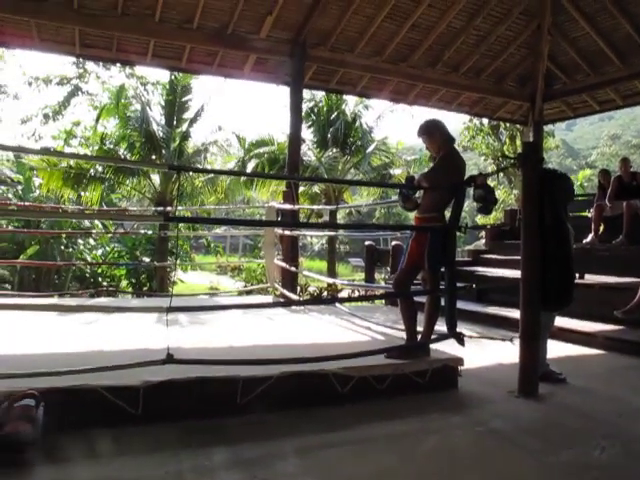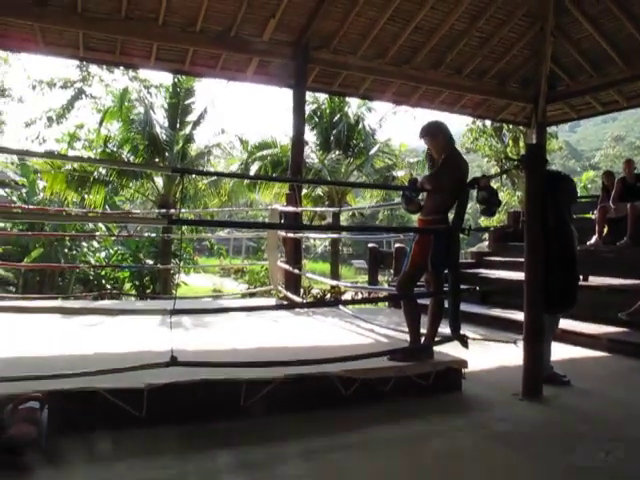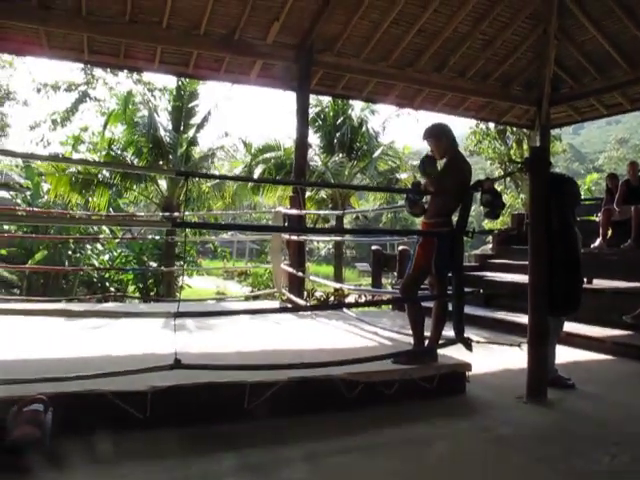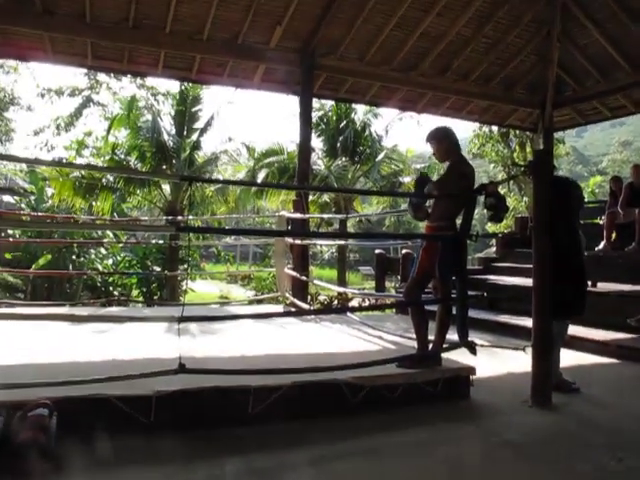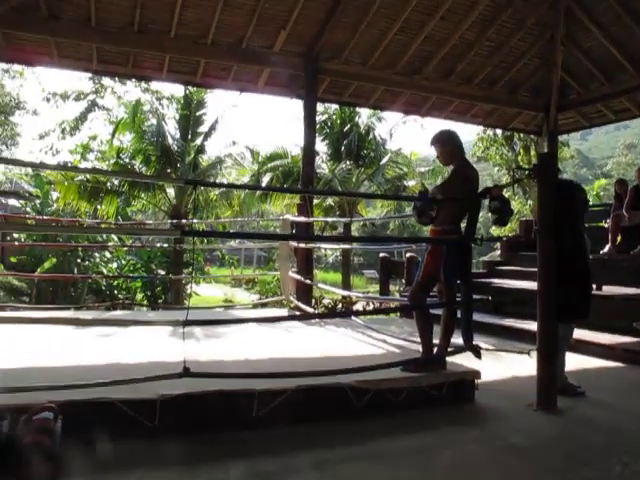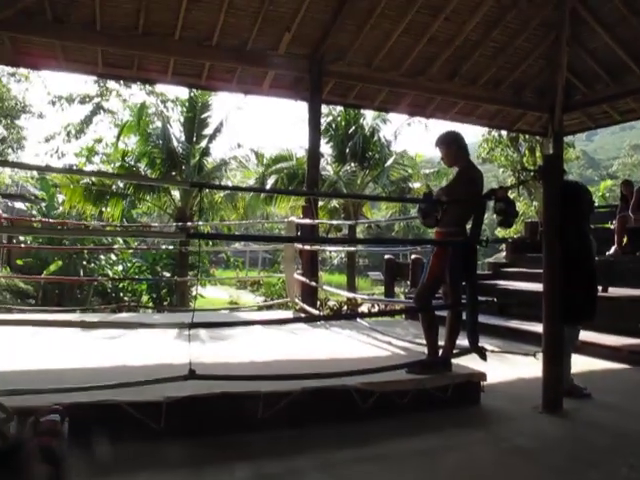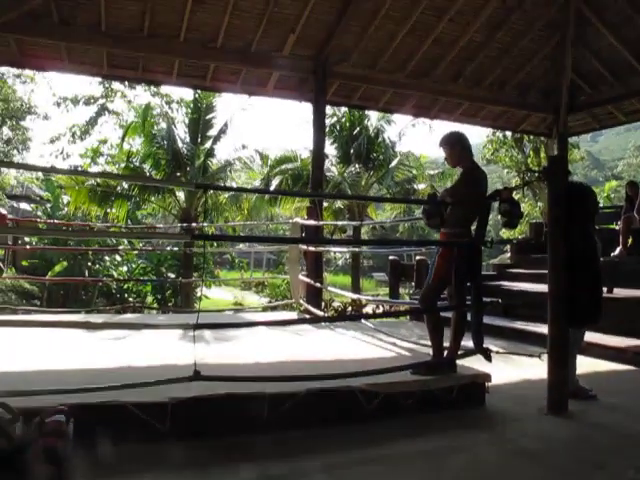
dt=0.1s
person 1, frame 1
left shoulder: (448, 157)
right shoulder: (455, 160)
left elbow: (427, 180)
left wrist: (417, 180)
left hip: (429, 227)
right hip: (436, 227)
left knee: (401, 283)
right knee: (432, 285)
left ankle: (412, 343)
right ankle: (423, 343)
person 1, frame 2
left shoulder: (450, 160)
right shoulder: (457, 161)
left elbow: (429, 182)
left wrist: (420, 182)
left hip: (432, 230)
right hip: (440, 229)
left knee: (405, 285)
right knee: (435, 287)
left ankle: (416, 346)
right ankle: (427, 345)
person 1, frame 3
left shoulder: (454, 162)
right shoulder: (460, 164)
left elbow: (433, 185)
left wrist: (424, 184)
right wrist: (424, 207)
left hip: (436, 233)
right hip: (443, 232)
left knee: (408, 288)
right knee: (439, 290)
left ankle: (420, 349)
right ankle: (431, 348)
person 1, frame 4
left shoulder: (457, 167)
right shoulder: (464, 168)
left elbow: (436, 189)
left wrist: (427, 188)
right wrist: (427, 209)
left hip: (439, 236)
right hip: (447, 236)
left knee: (412, 292)
right knee: (443, 294)
left ankle: (423, 353)
right ankle: (434, 352)
person 1, frame 5
left shoulder: (461, 171)
right shoulder: (468, 171)
left elbow: (439, 192)
left wrist: (431, 193)
right wrist: (432, 210)
left hip: (444, 240)
right hip: (452, 239)
left knee: (417, 295)
right knee: (448, 297)
left ankle: (428, 356)
right ankle: (439, 356)
person 1, frame 6
left shoulder: (465, 173)
right shoulder: (473, 173)
left elbow: (443, 195)
left wrist: (436, 195)
left hip: (449, 242)
right hip: (457, 241)
left knee: (422, 297)
right knee: (452, 299)
left ankle: (433, 358)
right ankle: (445, 358)
person 1, frame 7
left shoulder: (470, 174)
right shoulder: (477, 174)
left elbow: (448, 196)
left wrist: (440, 197)
left hip: (454, 243)
right hip: (462, 242)
left knee: (428, 298)
right knee: (458, 300)
left ankle: (439, 359)
right ankle: (450, 359)
person 2, frame 1
left shoulder: (552, 214)
right shoulder: (552, 215)
right elbow: (556, 245)
left hip: (549, 269)
right hip: (551, 270)
left knee: (544, 318)
right knee: (545, 317)
left ankle: (540, 365)
right ankle: (540, 367)
person 2, frame 2
left shoulder: (555, 215)
right shoulder: (555, 217)
right elbow: (559, 246)
left hip: (553, 272)
right hip: (554, 274)
left knee: (547, 322)
right knee: (548, 322)
left ankle: (544, 367)
right ankle: (544, 370)
person 2, frame 3
left shoulder: (559, 219)
right shoulder: (559, 220)
right elbow: (564, 251)
left hip: (557, 276)
right hip: (558, 277)
left knee: (551, 325)
right knee: (552, 325)
left ankle: (549, 370)
right ankle: (549, 373)
person 2, frame 4
left shoulder: (561, 219)
right shoulder: (563, 220)
right elbow: (568, 248)
left hip: (560, 277)
right hip: (563, 278)
left knee: (556, 328)
right knee: (557, 327)
left ankle: (553, 374)
right ankle: (553, 376)
person 2, frame 5
left shoulder: (565, 218)
right shoulder: (568, 219)
right elbow: (575, 246)
left hip: (565, 279)
right hip: (568, 279)
left knee: (561, 330)
right knee: (562, 329)
left ankle: (558, 377)
right ankle: (558, 380)
person 2, frame 6
left shoulder: (567, 213)
right shoulder: (573, 213)
left hip: (570, 276)
right hip: (573, 278)
left knee: (568, 329)
right knee: (569, 329)
left ankle: (564, 378)
right ankle: (564, 381)
person 2, frame 7
left shoulder: (571, 209)
right shoulder: (579, 209)
left hip: (575, 275)
right hip: (579, 276)
left knee: (573, 329)
right knee: (575, 329)
left ankle: (569, 380)
right ankle: (569, 382)
